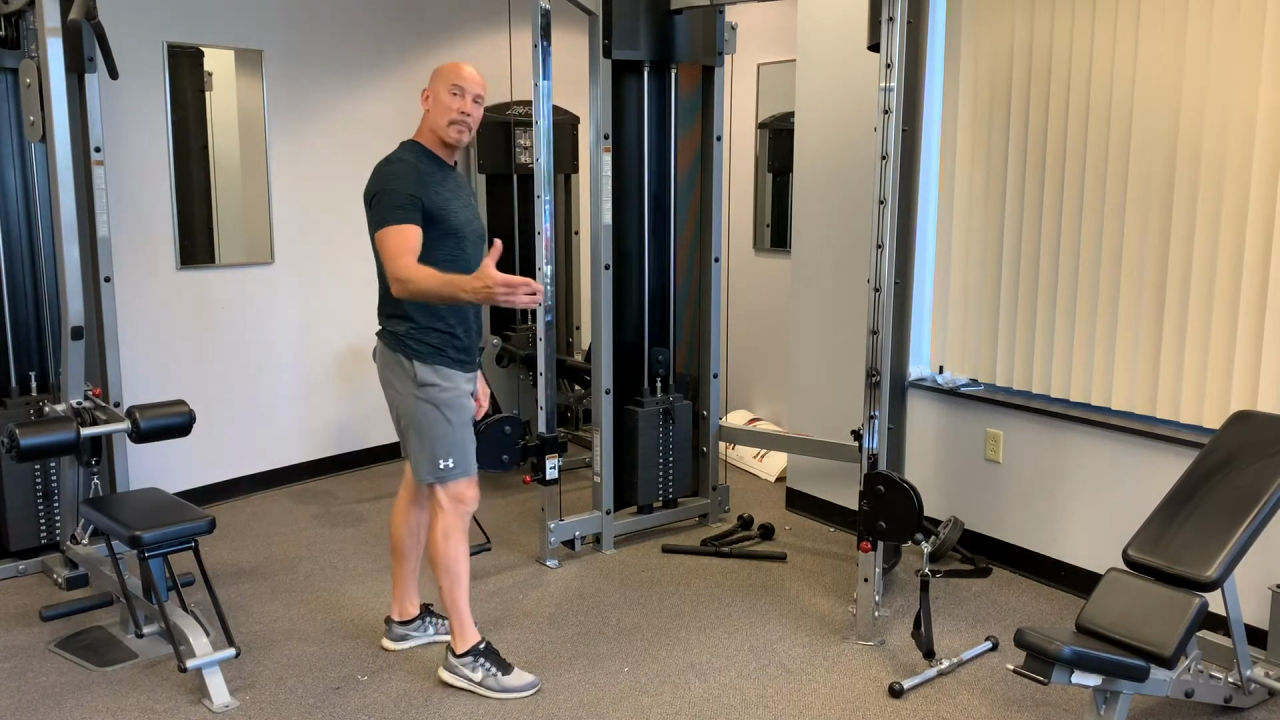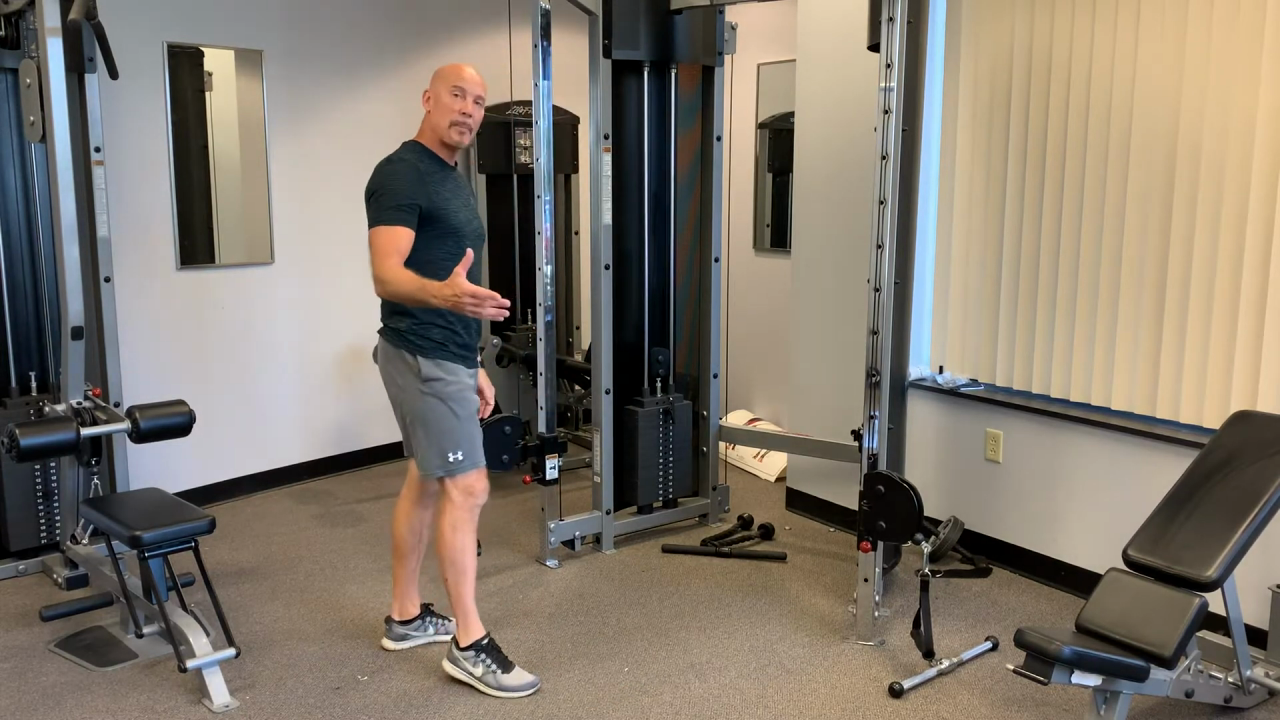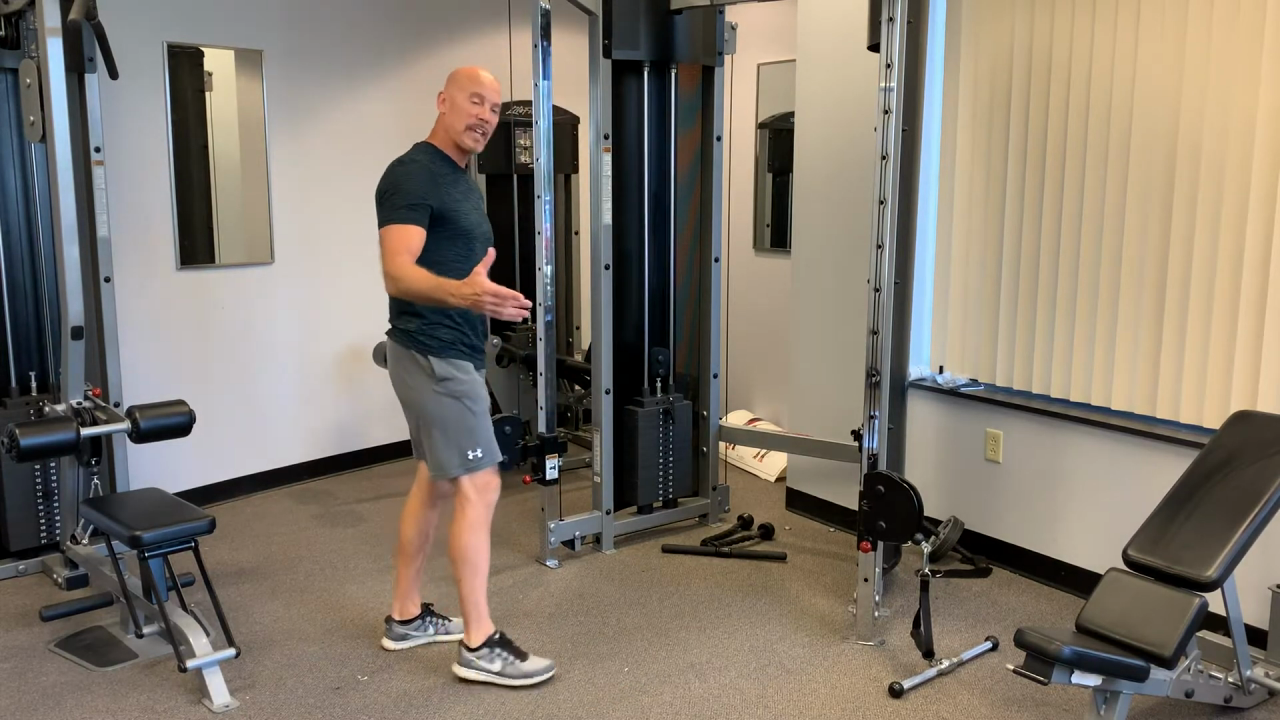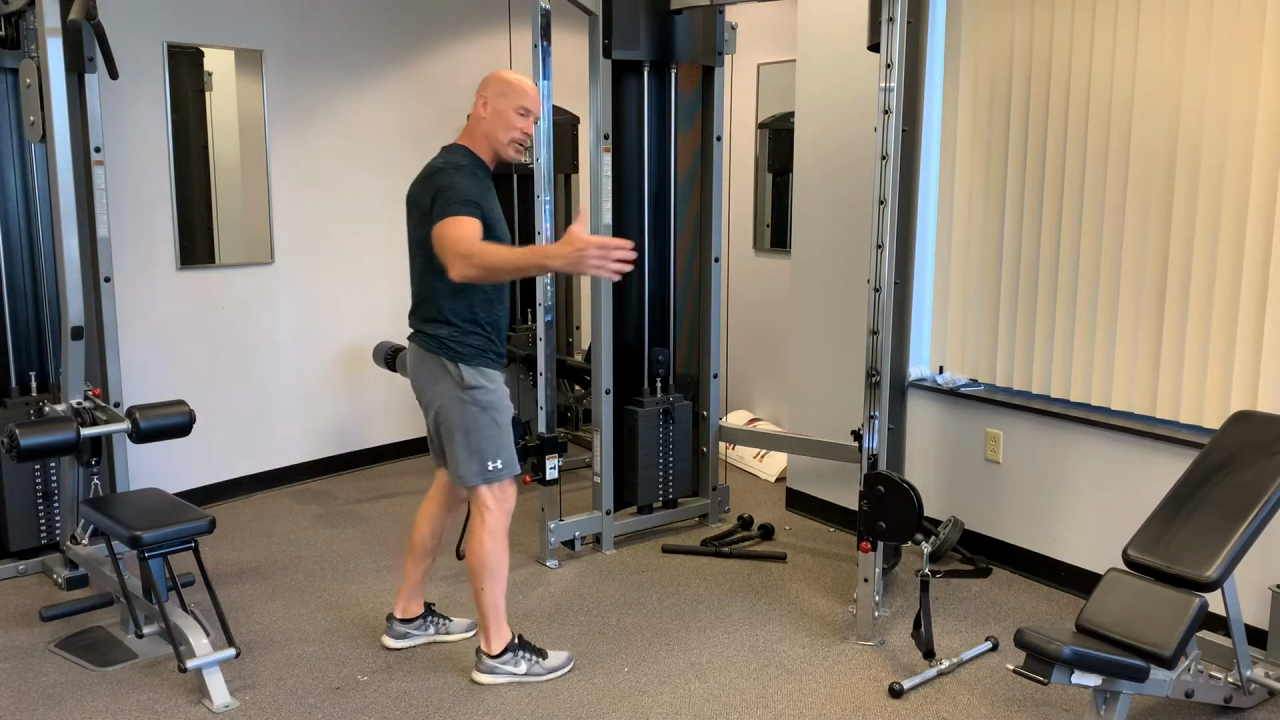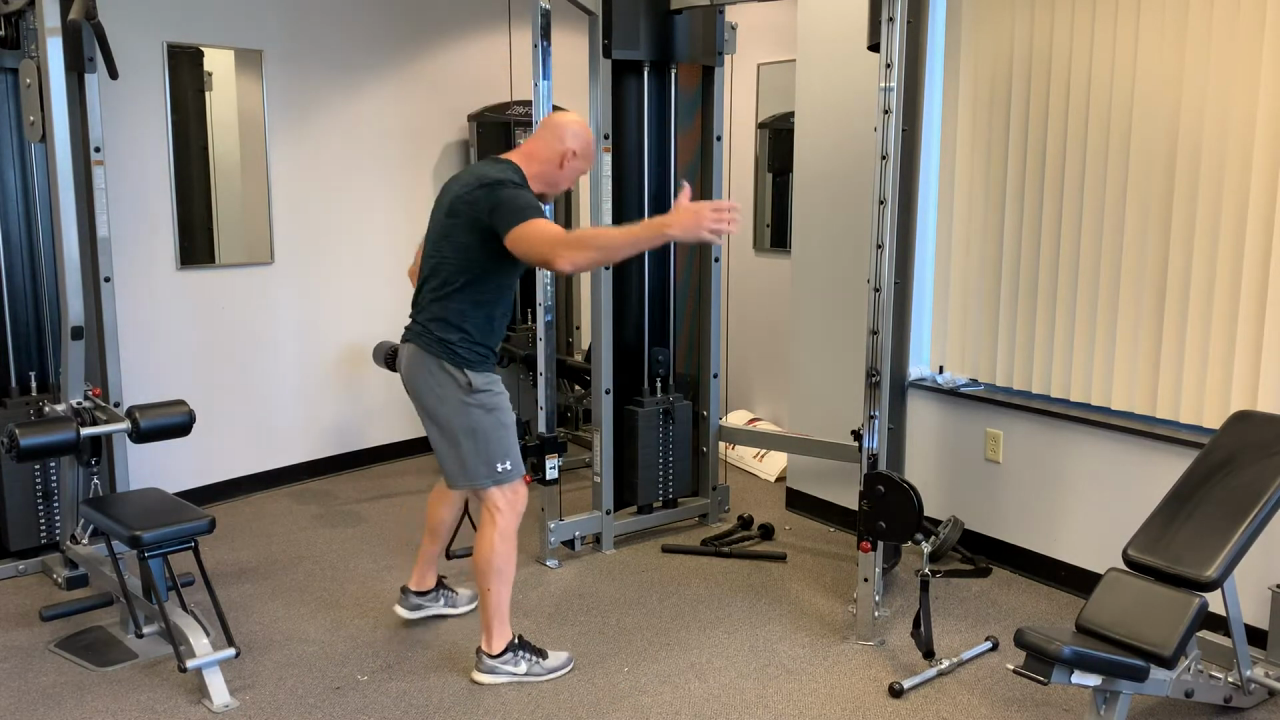
dt=0.3s
person 1, frame 1
left shoulder: (455, 181)
right shoulder: (399, 174)
right elbow: (402, 277)
left wrist: (474, 368)
right wrist: (474, 287)
left hip: (447, 360)
right hip: (421, 362)
left knee: (421, 486)
right knee: (456, 497)
left ankle: (406, 616)
right ankle: (465, 650)
person 1, frame 2
left shoulder: (454, 180)
right shoulder: (400, 174)
right elbow: (387, 275)
left wrist: (475, 366)
right wrist: (444, 296)
left hip: (449, 357)
right hip: (423, 358)
left knee: (426, 482)
right knee: (467, 488)
left ankle: (406, 616)
right ankle: (470, 643)
person 1, frame 3
left shoulder: (463, 183)
right shoulder: (412, 174)
right elbow: (398, 273)
right wrist: (462, 294)
left hip: (452, 355)
right hip: (433, 357)
left knee: (434, 484)
right knee: (479, 488)
left ankle: (406, 615)
right ankle: (480, 643)
person 1, frame 4
left shoulder: (465, 174)
right shoulder: (451, 177)
right elbow: (461, 264)
right wrist: (560, 257)
left hip: (447, 355)
right hip: (458, 362)
left knee: (451, 487)
right knee: (493, 498)
left ankle: (409, 615)
right ankle: (497, 649)
person 1, frame 5
left shoulder: (478, 179)
right shoulder: (503, 193)
left elbow: (417, 269)
right elbow: (565, 254)
right wrist: (666, 227)
left hip: (430, 353)
right hip: (455, 366)
left knee: (464, 477)
right knee: (505, 500)
left ankle: (421, 588)
right ankle: (499, 648)
